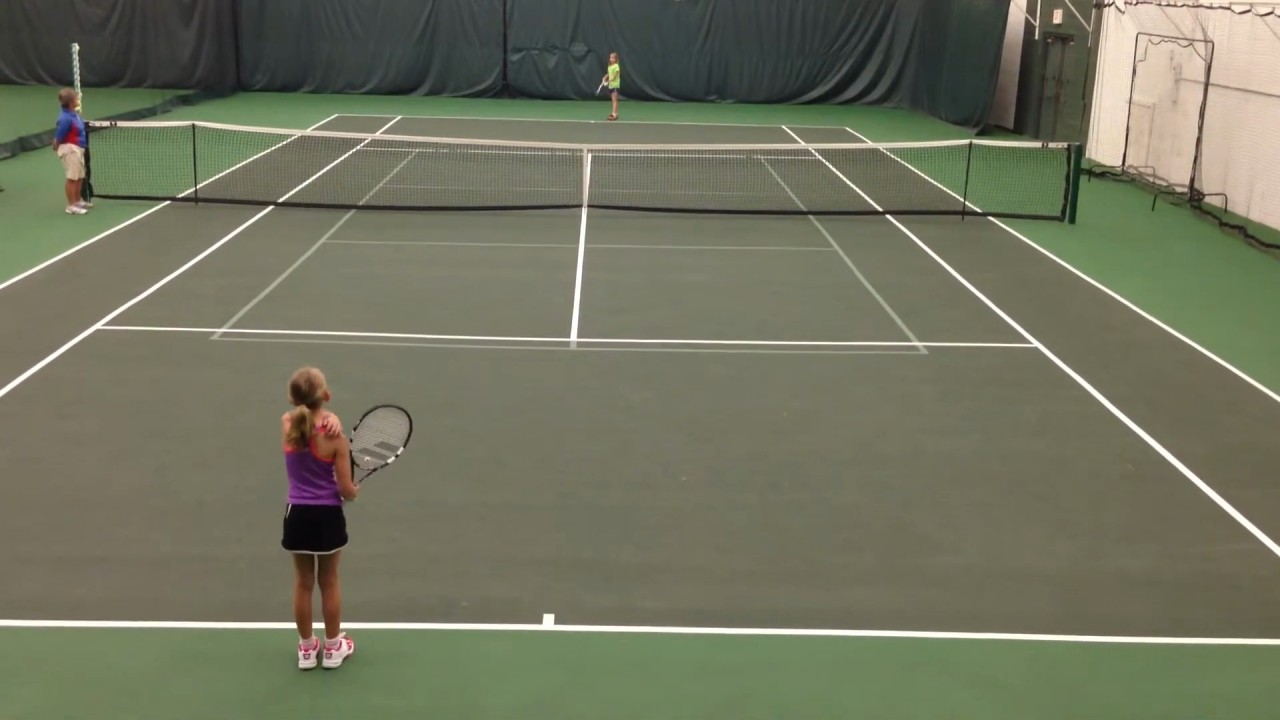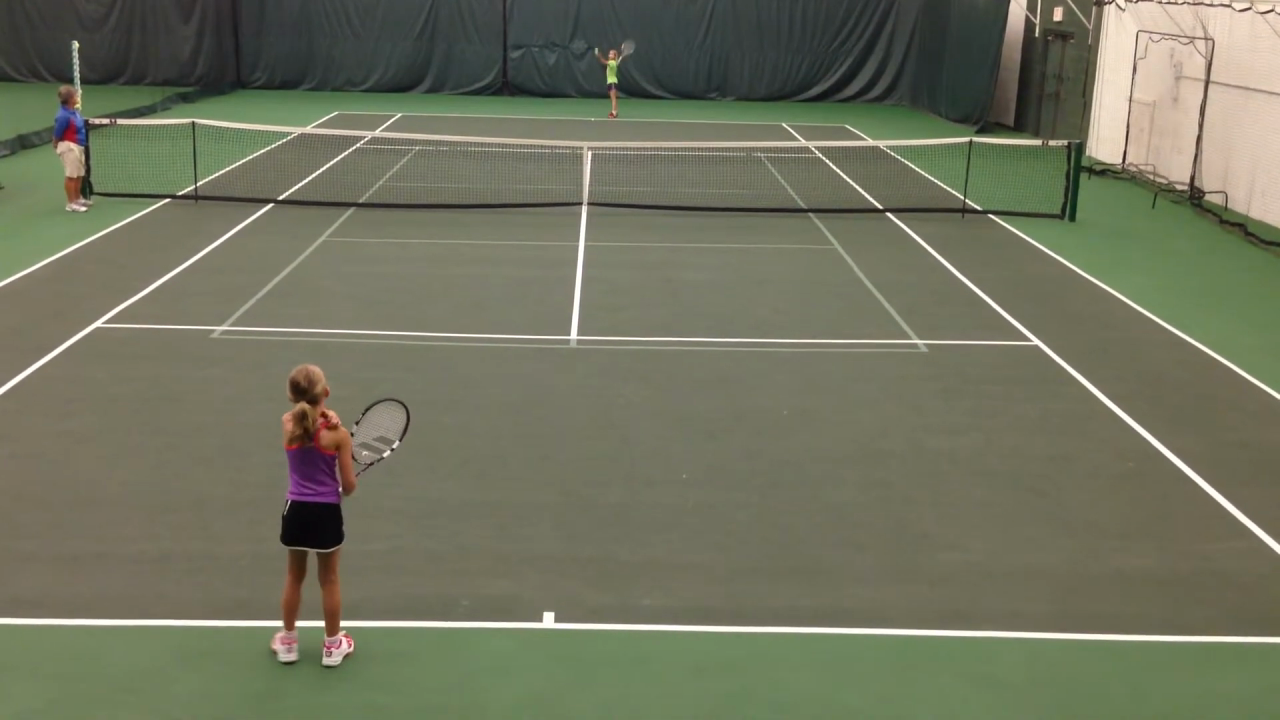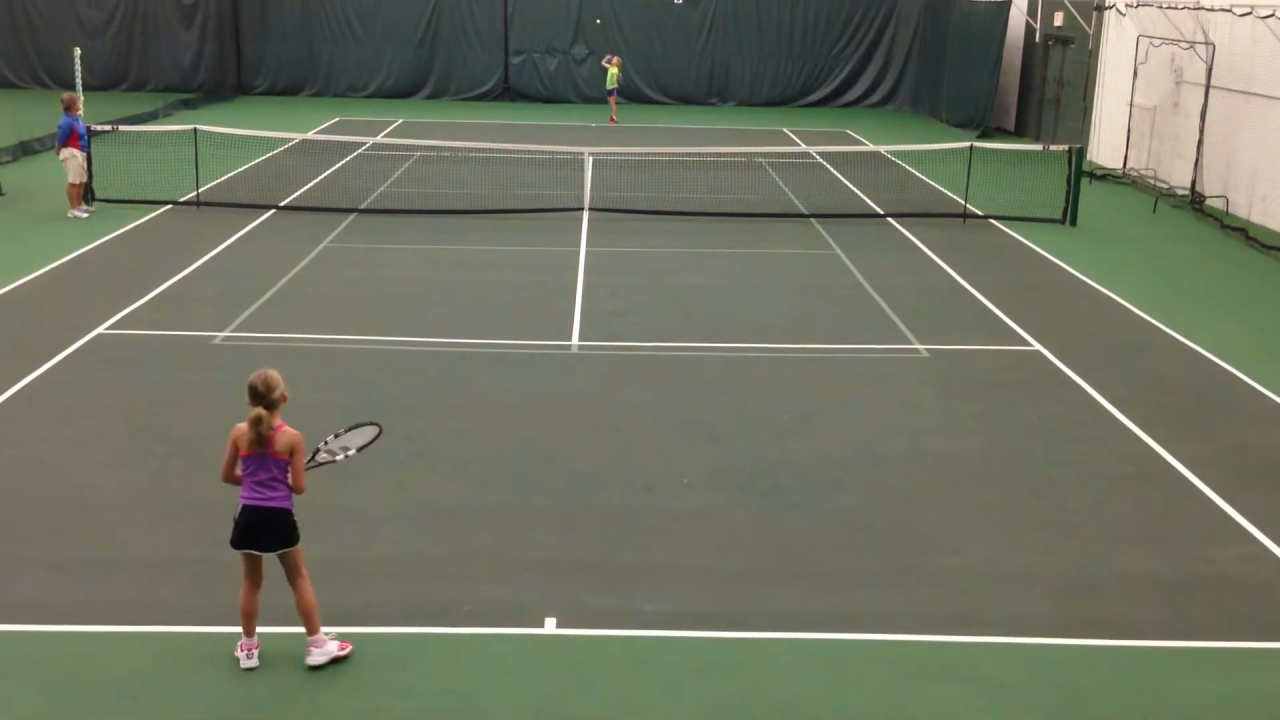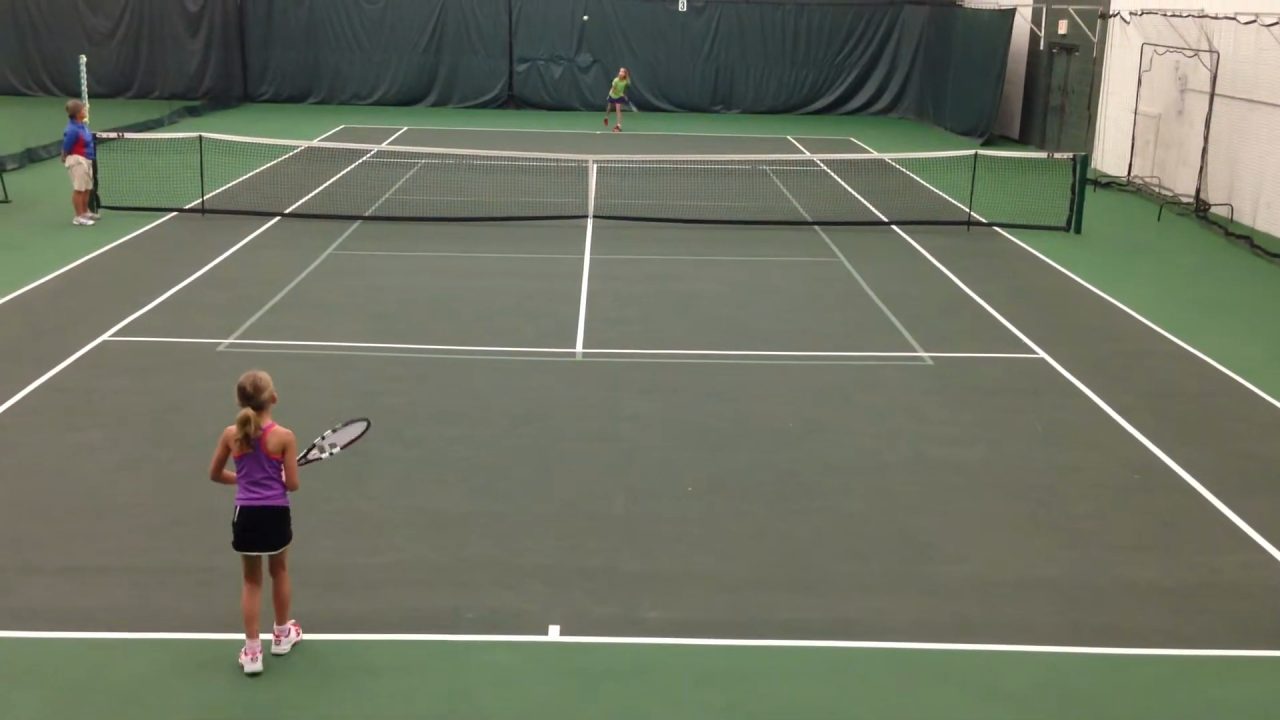
dt=0.5s
person 1, frame 1
left shoulder: (286, 425)
right shoulder: (336, 440)
left elbow: (319, 419)
right elbow: (345, 491)
left wrist: (329, 420)
right wrist: (354, 490)
left hip: (297, 516)
right hip: (327, 516)
left knee: (303, 583)
right knee: (329, 582)
left ankle: (306, 648)
right ankle: (333, 647)
person 1, frame 2
left shoulder: (287, 424)
right shoulder: (338, 435)
left elbow: (310, 425)
right elbow: (349, 485)
left wrist: (327, 416)
right wrist: (343, 490)
left hip: (296, 511)
right hip: (326, 513)
left knee: (294, 577)
right knee: (329, 580)
left ankle: (287, 640)
right ankle: (333, 645)
person 1, frame 3
left shoulder: (239, 433)
right shoulder: (293, 438)
left elbow: (227, 476)
right elbow: (299, 487)
left hip: (248, 516)
right hip: (279, 517)
left knee: (251, 583)
right knee: (299, 579)
left ankle: (248, 648)
right ankle: (317, 645)
person 1, frame 4
left shoulder: (230, 435)
right shoulder: (283, 436)
left elbow: (215, 475)
right elbow: (293, 484)
left hip: (246, 515)
right hip: (275, 514)
left knee: (251, 581)
right knee: (279, 571)
left ankle: (252, 651)
right ankle: (282, 633)
